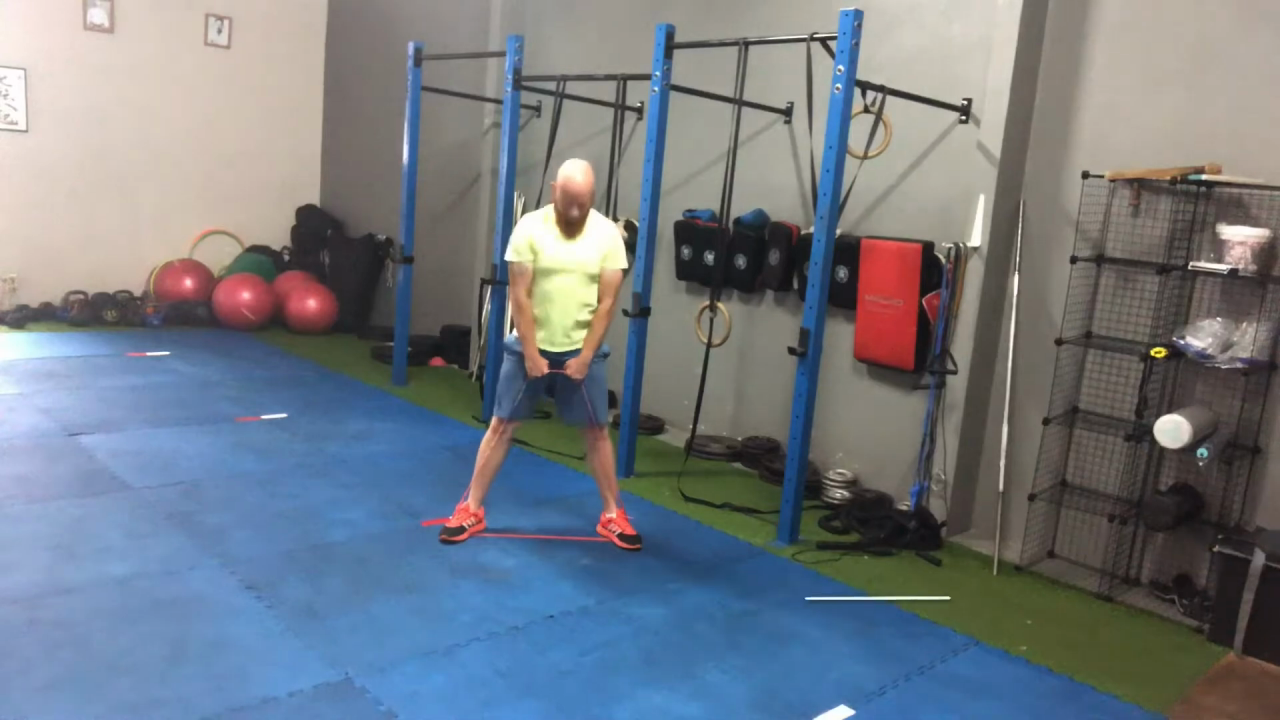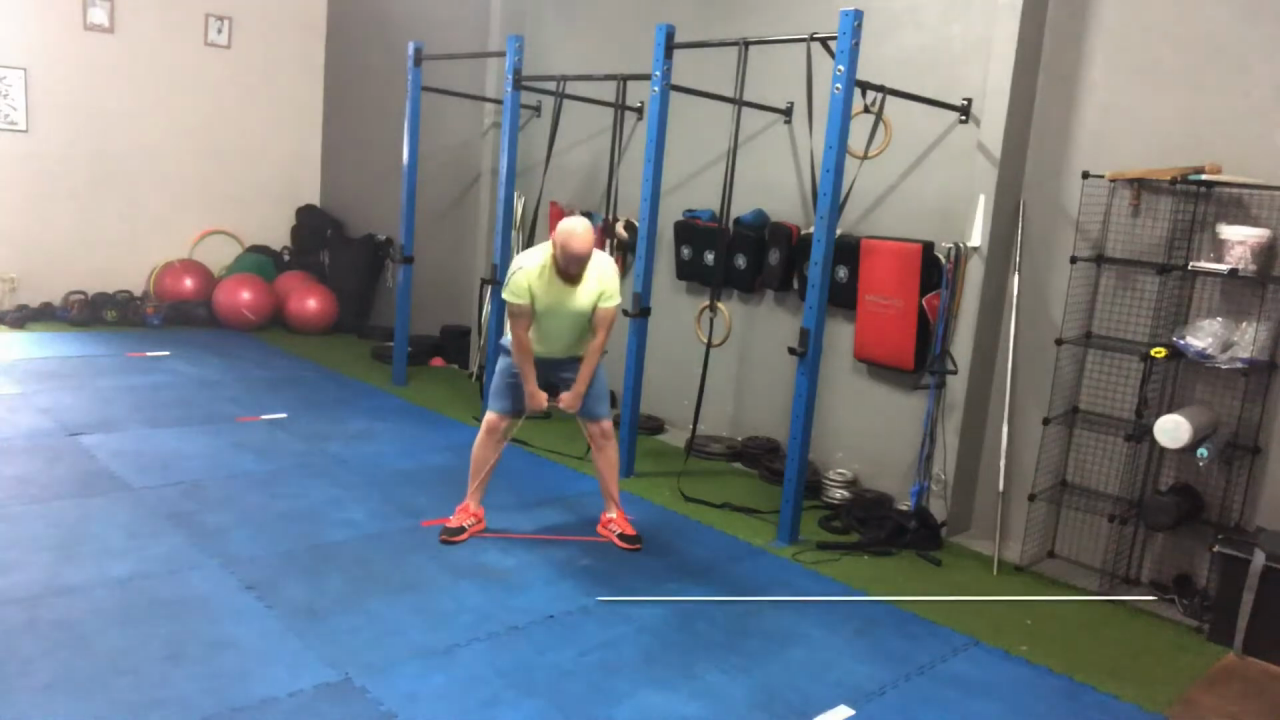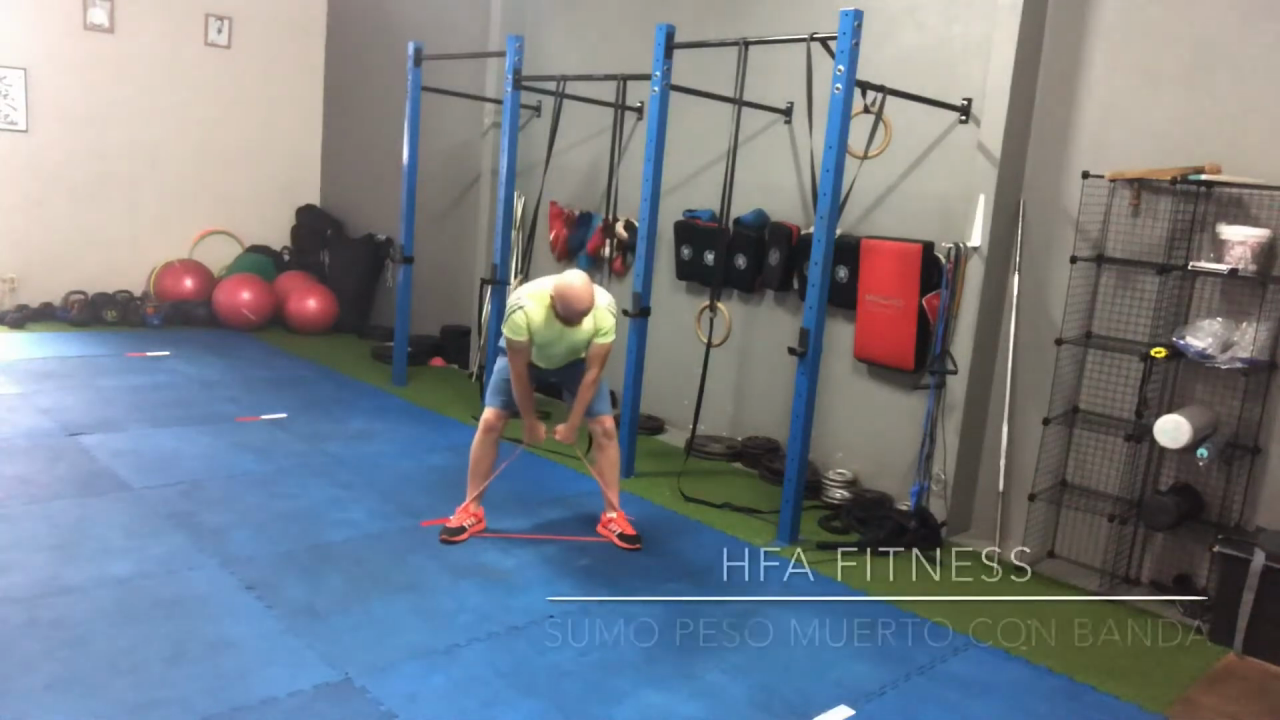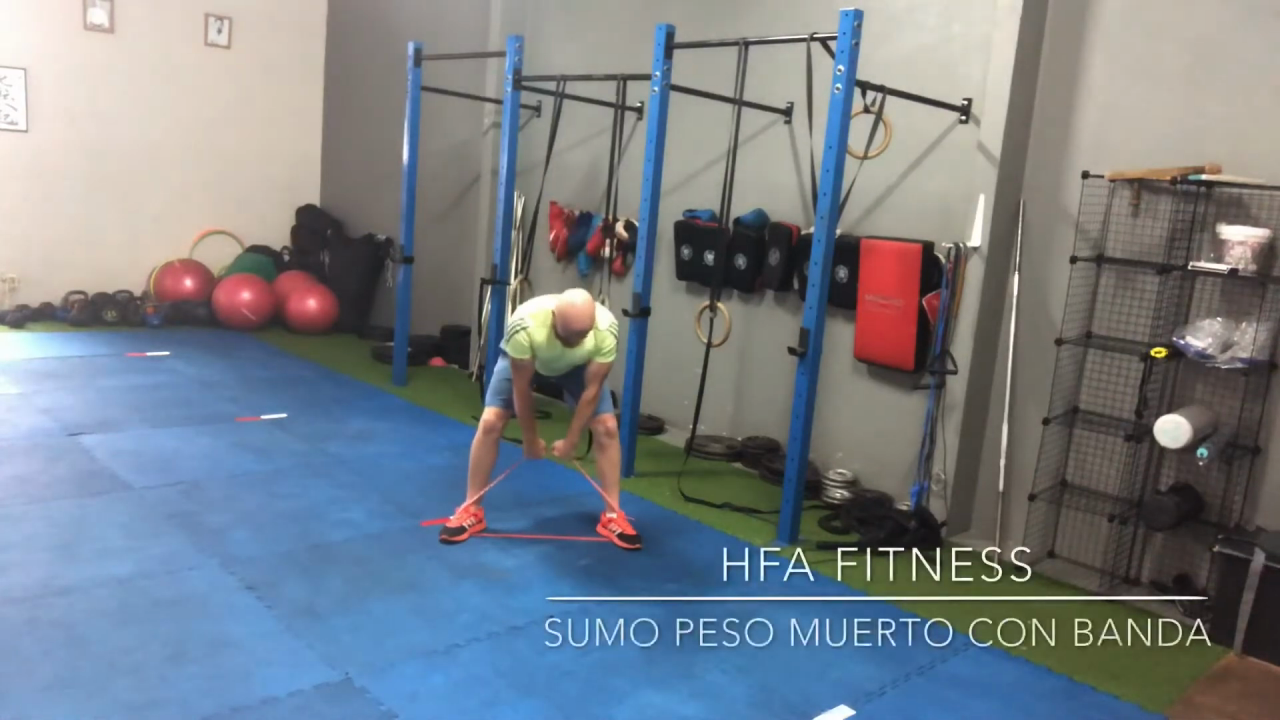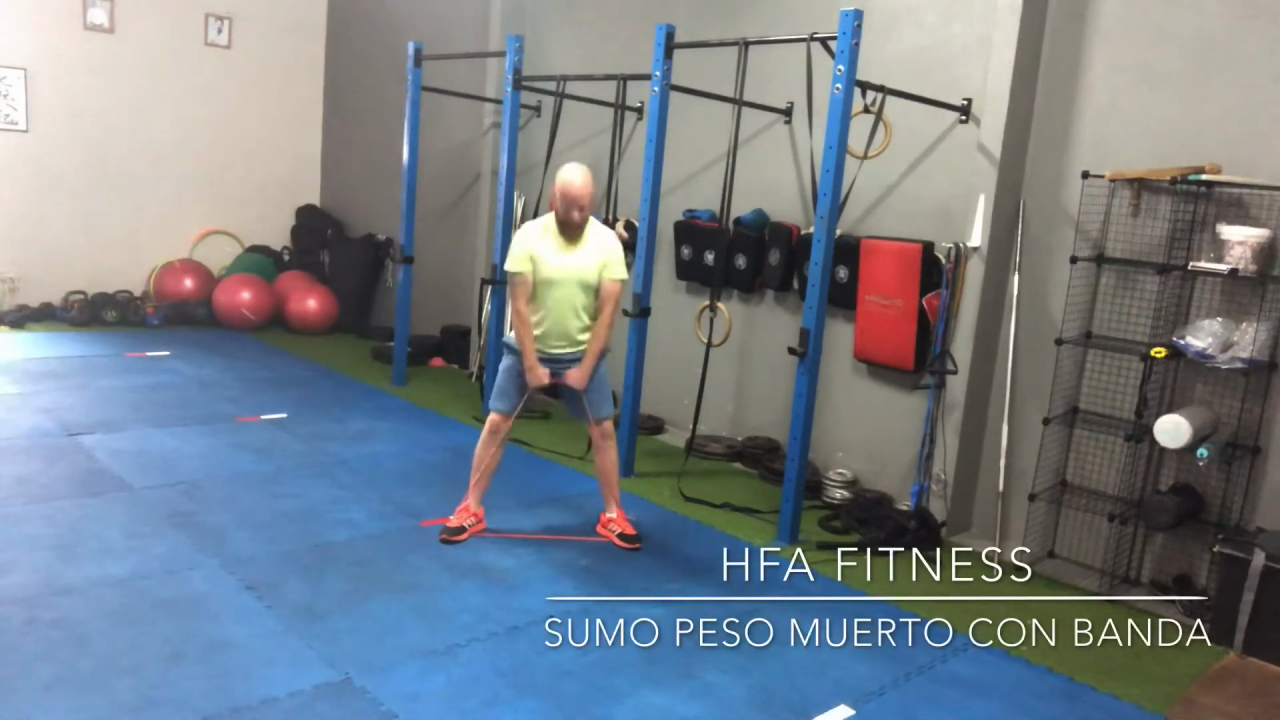
dt=0.7s
person 1, frame 1
left shoulder: (608, 234)
right shoulder: (530, 227)
left elbow: (606, 303)
right elbow: (519, 296)
left wrist: (584, 357)
right wrist: (531, 353)
left hip: (582, 351)
right hip: (530, 347)
left knee: (597, 430)
right knee: (502, 425)
left ankle: (612, 515)
right ankle: (471, 510)
person 1, frame 2
left shoulder: (606, 271)
right shoulder: (525, 268)
left elbow: (599, 337)
right elbow: (520, 335)
left wrist: (578, 390)
right wrist: (530, 388)
left hip: (578, 357)
right hip: (525, 353)
left knee: (603, 429)
right knee: (493, 424)
left ankle: (613, 515)
right ankle: (471, 510)
person 1, frame 3
left shoulder: (605, 308)
right shoulder: (522, 304)
left elbow: (593, 371)
right elbow: (518, 369)
left wrist: (573, 424)
right wrist: (530, 422)
left hip: (575, 360)
right hip: (523, 356)
left knee: (605, 427)
right knee: (490, 422)
left ankle: (612, 516)
right ankle: (471, 510)
person 1, frame 4
left shoulder: (606, 328)
right shoulder: (525, 324)
left elbow: (592, 389)
right elbow: (522, 387)
left wrist: (571, 440)
right wrist: (531, 438)
left hip: (578, 366)
right hip: (522, 361)
left knee: (607, 427)
right knee: (490, 422)
left ankle: (613, 516)
right ankle: (471, 510)
person 1, frame 5
left shoulder: (608, 242)
right shoulder: (529, 236)
left elbow: (607, 312)
right elbow: (520, 307)
left wrist: (586, 368)
right wrist: (531, 365)
left hip: (582, 351)
right hip: (528, 347)
left knee: (604, 430)
right knee: (496, 425)
left ankle: (613, 515)
right ankle: (471, 509)
